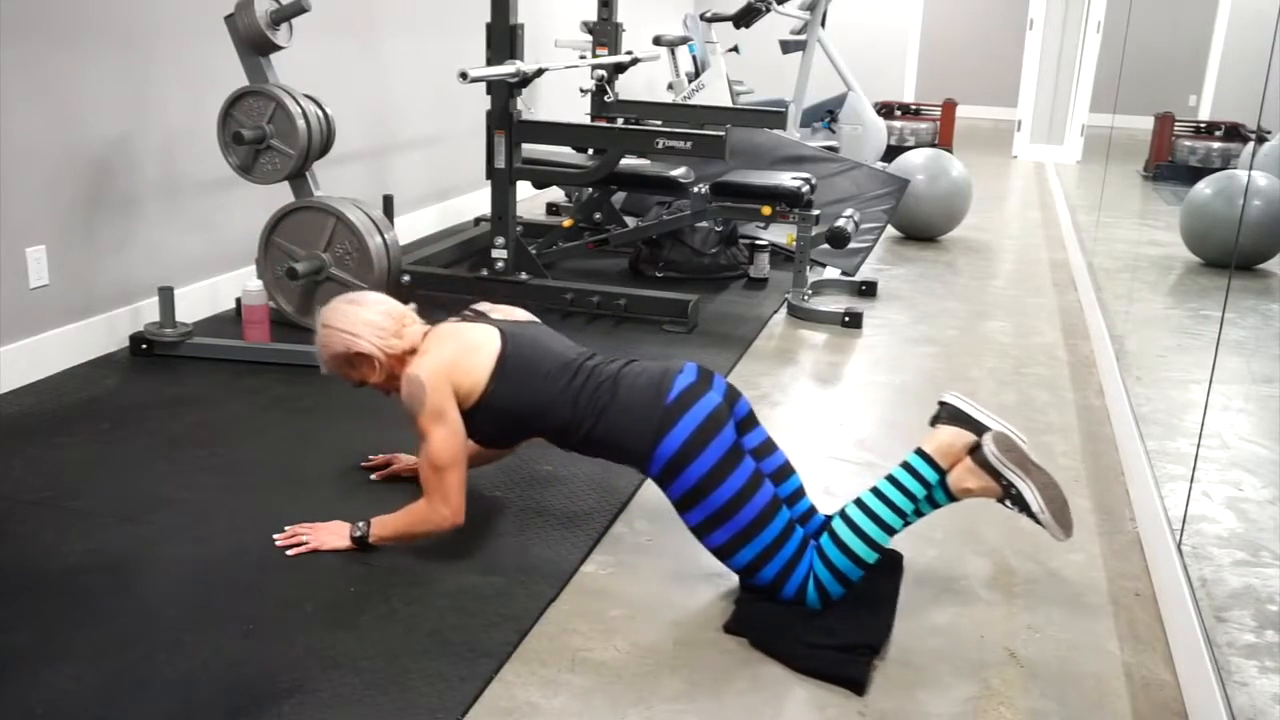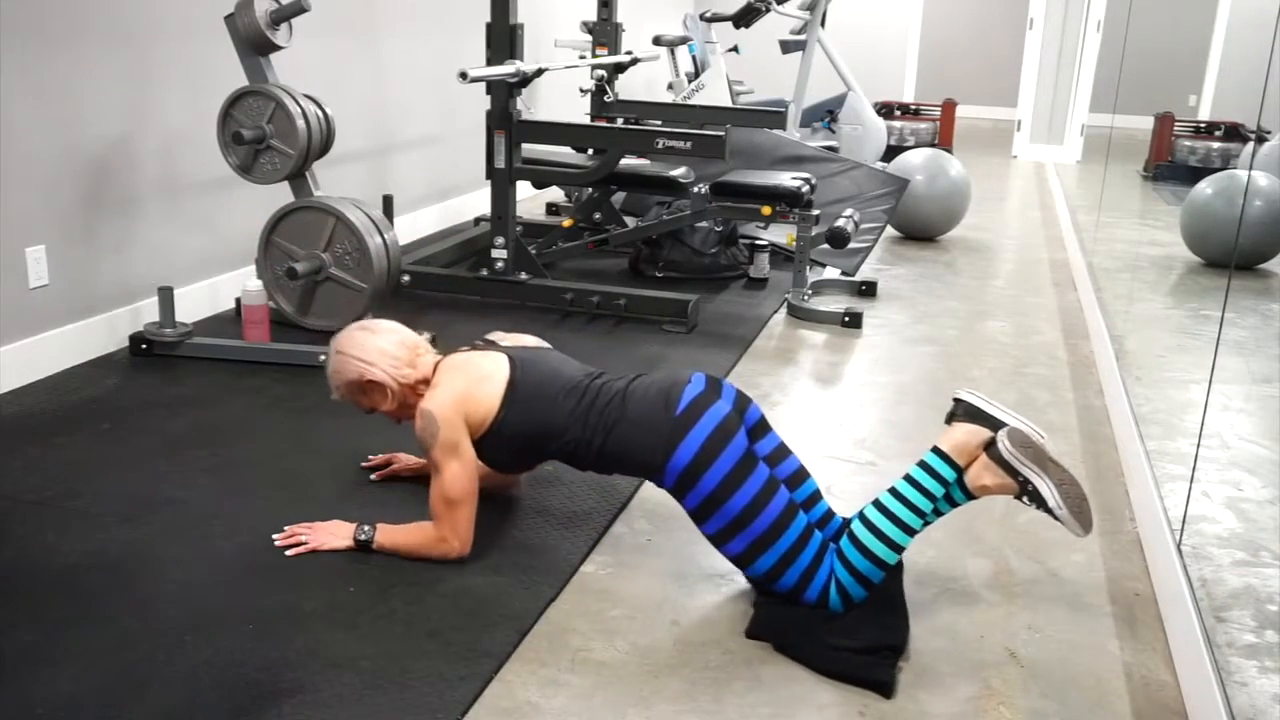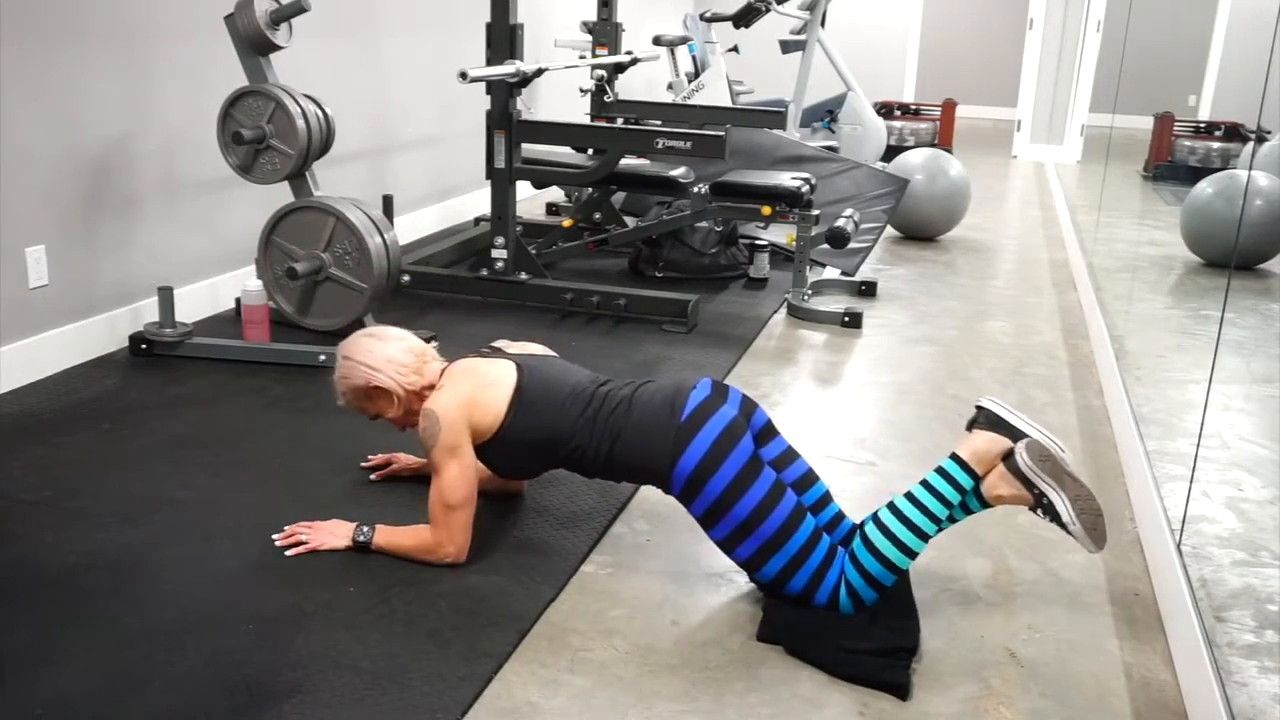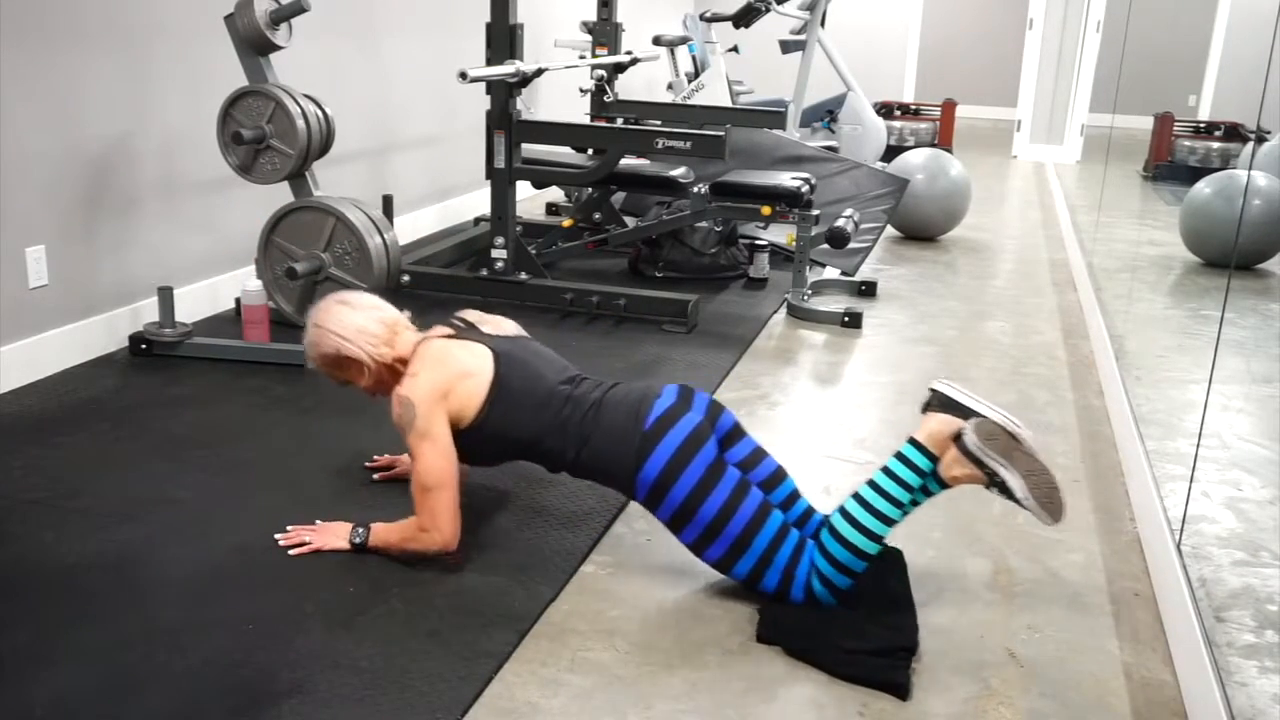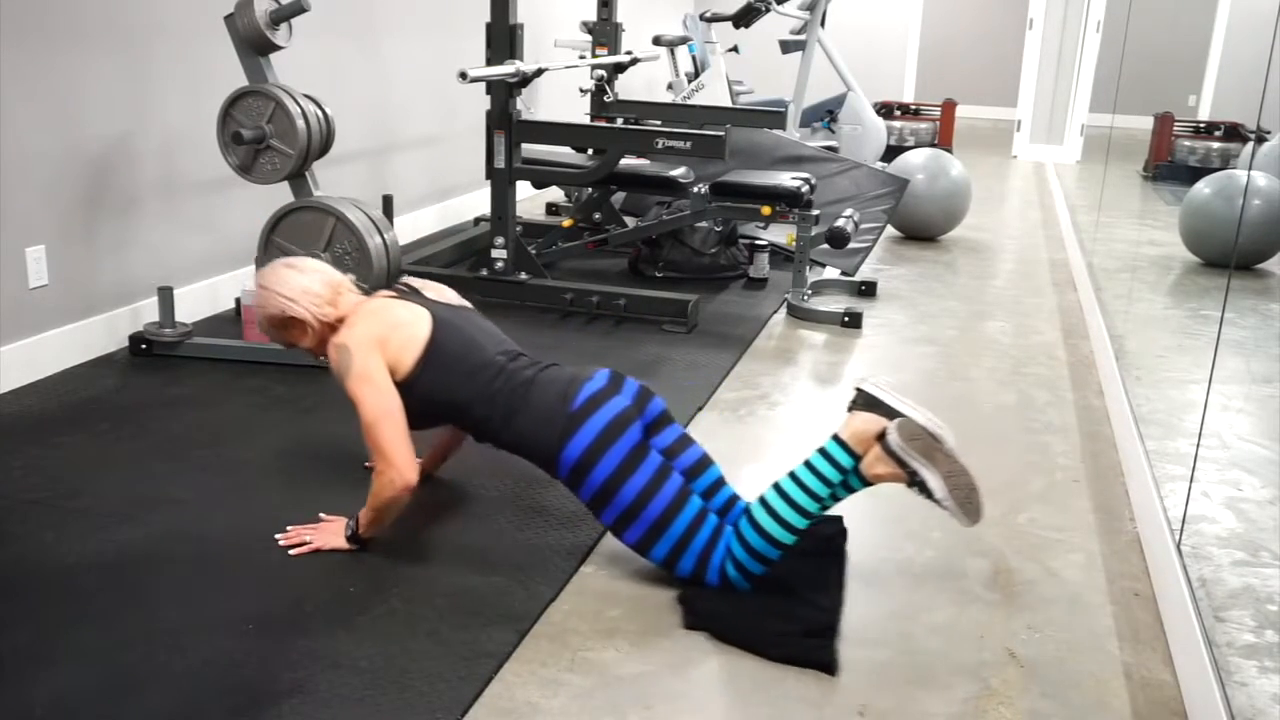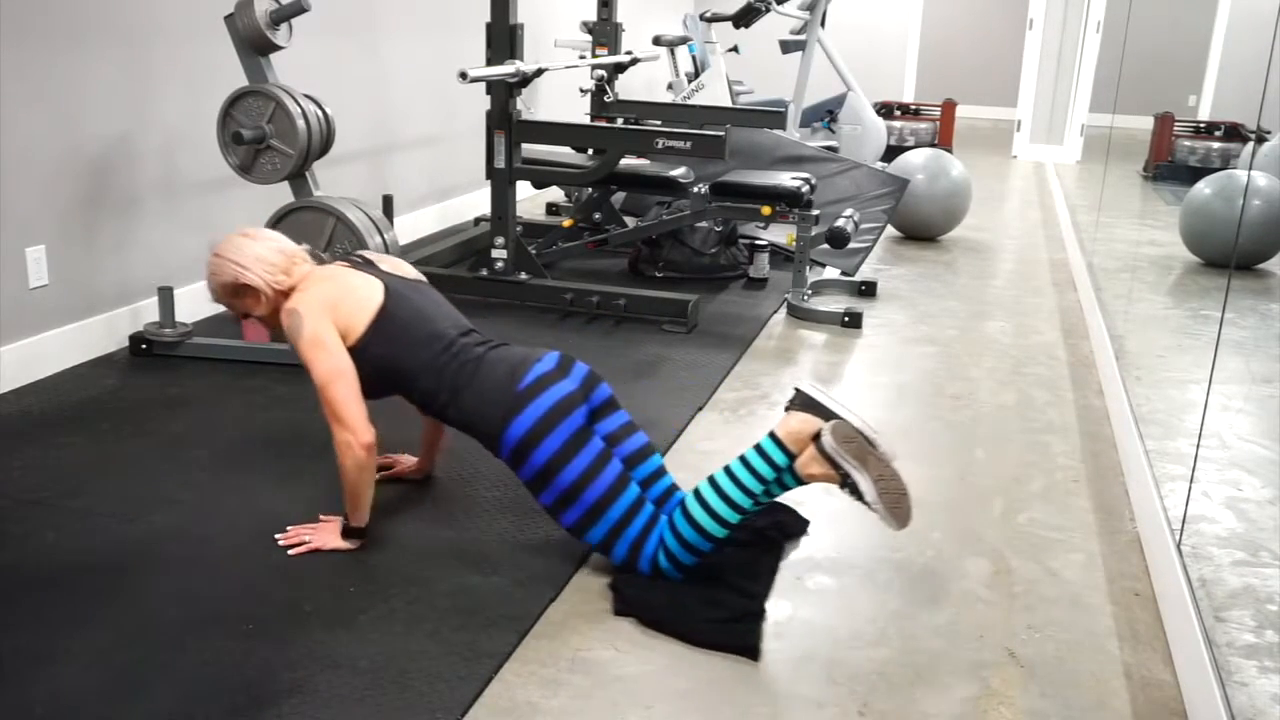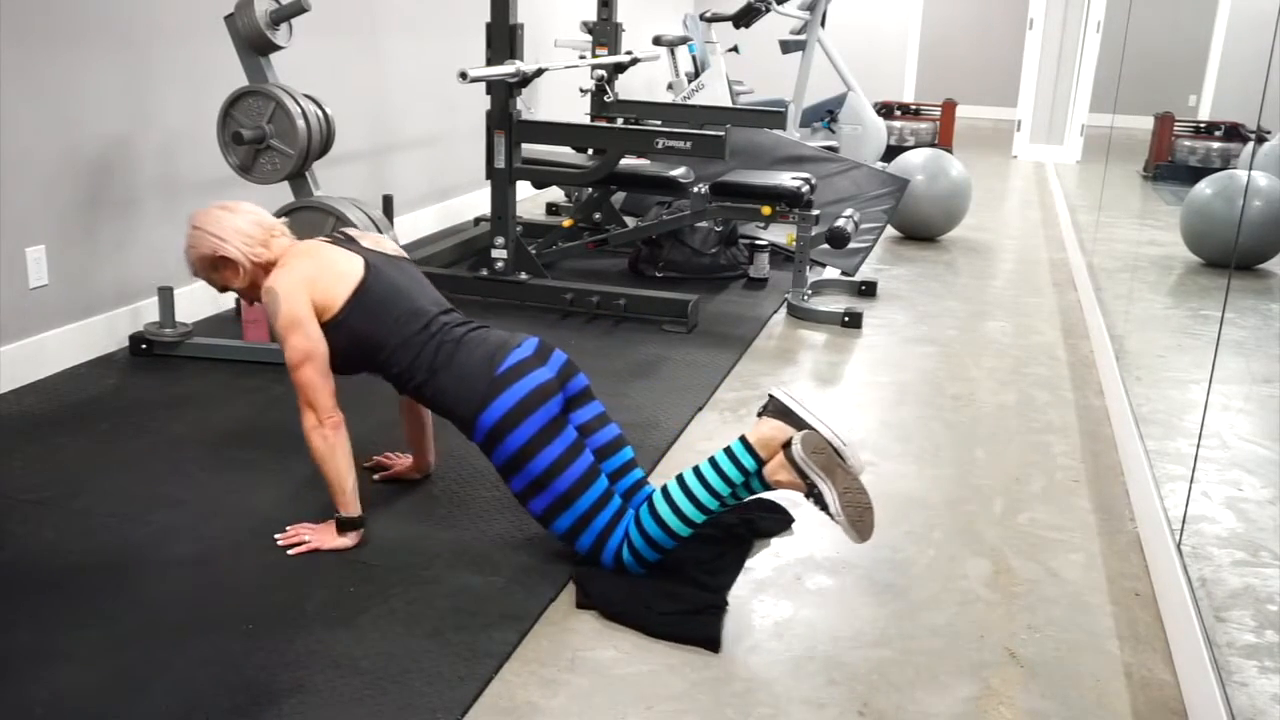
dt=0.4s
person 1, frame 1
left shoulder: (425, 374)
right shoulder: (481, 317)
left elbow: (446, 514)
left wrist: (356, 532)
right wrist: (429, 459)
left hip: (674, 437)
right hip: (697, 394)
left knee: (808, 581)
right knee: (814, 545)
left ankle: (948, 455)
right ankle: (956, 453)
person 1, frame 2
left shoulder: (438, 405)
right shoulder: (491, 348)
left elbow: (452, 540)
right elbow: (512, 459)
left wrist: (358, 534)
right wrist: (433, 466)
left hip: (690, 447)
right hip: (709, 403)
left knee: (831, 585)
right knee: (830, 551)
left ankle: (964, 455)
right ankle: (977, 454)
person 1, frame 3
left shoulder: (441, 410)
right shoulder: (494, 359)
left elbow: (449, 545)
right elbow: (515, 465)
left wrist: (358, 534)
right wrist: (430, 465)
left hip: (695, 453)
right hip: (715, 409)
left knee: (841, 588)
right knee: (842, 554)
left ankle: (984, 465)
right ankle: (988, 457)
person 1, frame 4
left shoulder: (415, 392)
right shoulder: (471, 323)
left elbow: (438, 536)
left wrist: (356, 534)
right wrist: (427, 459)
left hip: (662, 457)
right hip: (682, 410)
left knee: (811, 578)
right knee: (815, 542)
left ankle: (940, 449)
right ankle: (942, 433)
person 1, frame 5
left shoulder: (352, 343)
right shoulder: (415, 289)
left elbow: (396, 479)
left wrist: (356, 532)
right wrist: (430, 459)
left hip: (587, 438)
right hip: (613, 396)
left knee: (730, 564)
right knee: (738, 531)
left ankle: (862, 448)
right ankle: (867, 431)
person 1, frame 6
left shoulder: (304, 308)
right shoulder: (373, 261)
left elbow: (356, 438)
left wrist: (352, 528)
right wrist: (425, 462)
left hip: (531, 418)
right hip: (562, 377)
left knee: (664, 552)
right knee: (675, 518)
left ankle: (797, 446)
right ankle: (804, 435)
person 1, frame 7
left shoulder: (286, 286)
right shoulder: (354, 240)
left elbow: (323, 418)
left wrist: (347, 524)
right wrist: (422, 460)
left hip: (507, 403)
right hip: (539, 363)
left knee: (630, 547)
right knee: (640, 512)
left ankle: (768, 450)
right ankle: (775, 439)
